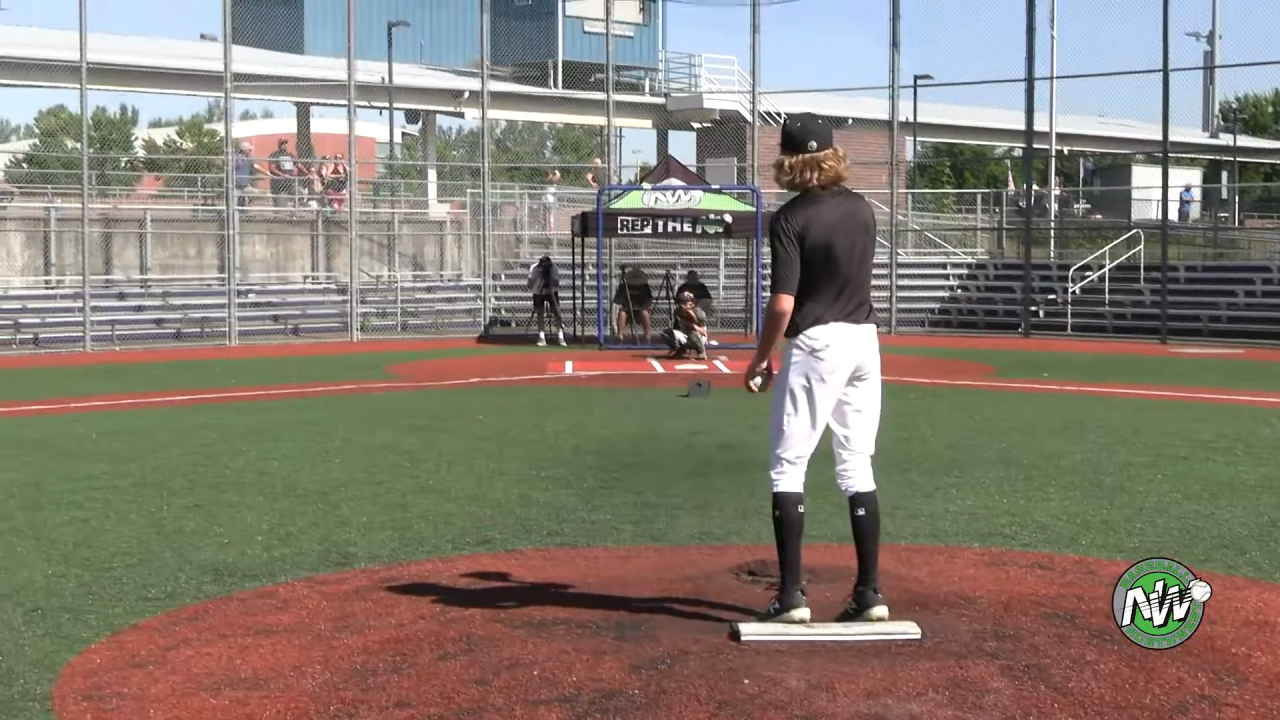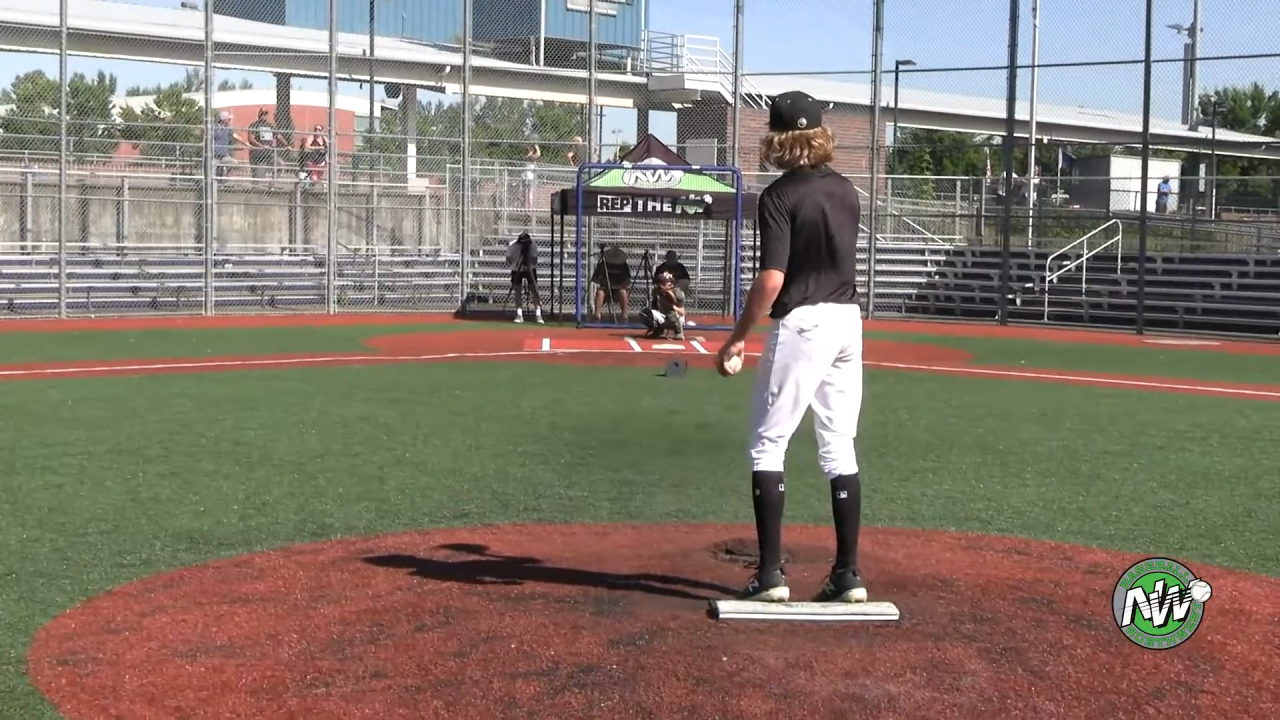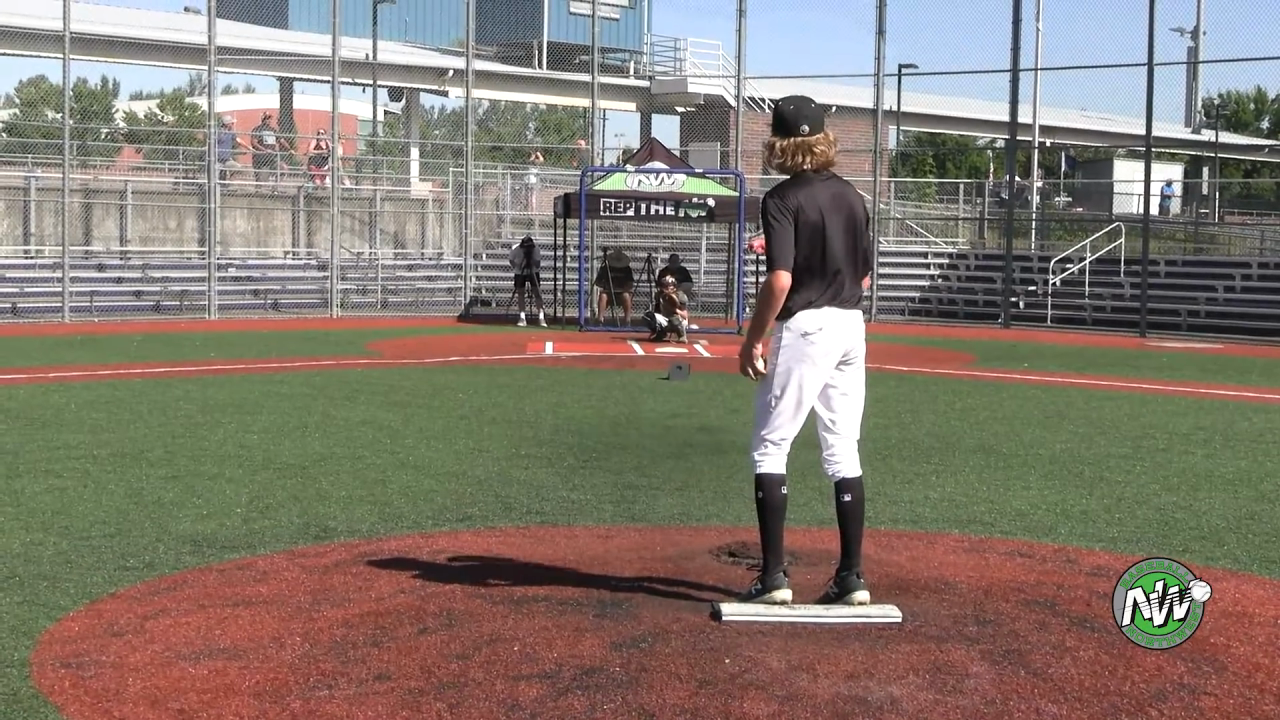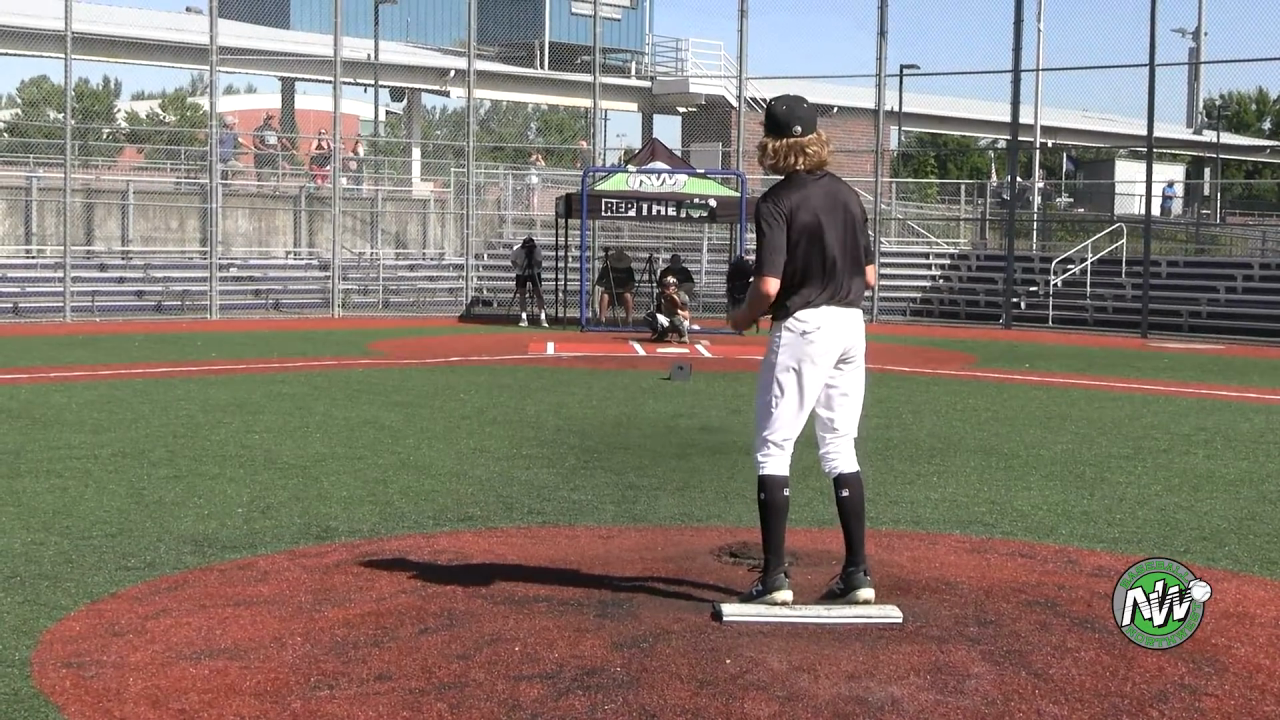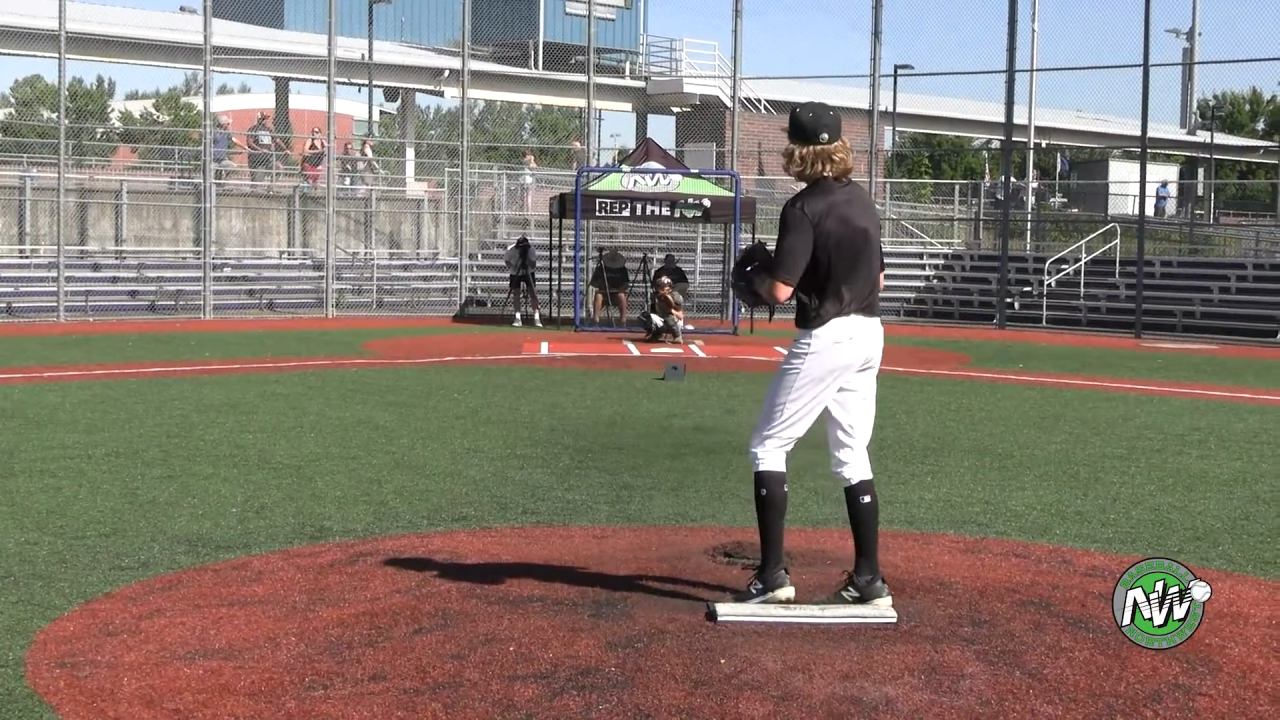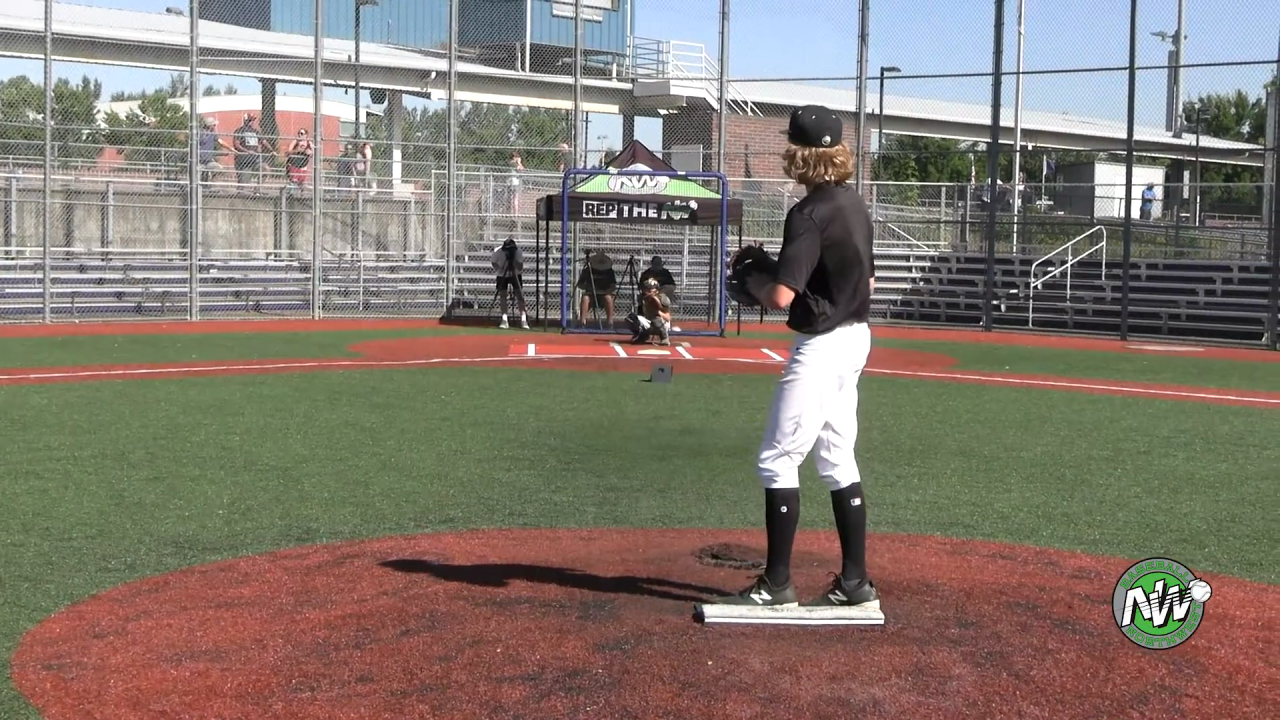
dt=0.4s
person 1, frame 1
left shoulder: (791, 218)
right shoulder: (861, 209)
left elbow: (783, 302)
left wrist: (761, 357)
left hip: (817, 345)
right hip: (864, 340)
left knee: (787, 467)
right knee: (857, 467)
left ankle: (791, 596)
right ankle: (869, 592)
person 1, frame 2
left shoulder: (779, 195)
right shoulder: (846, 192)
left elbow: (772, 278)
left wrist: (736, 337)
left hip: (802, 325)
right hip: (847, 321)
left knee: (768, 446)
right knee: (840, 449)
left ankle: (769, 574)
right ankle: (847, 574)
person 1, frame 3
left shoulder: (782, 198)
right shoulder: (851, 196)
left elbow: (779, 281)
right elbow: (864, 279)
left wrist: (752, 340)
left hip: (804, 329)
right hip: (851, 326)
left knee: (770, 449)
right knee: (843, 452)
left ankle: (773, 576)
right ankle: (851, 576)
person 1, frame 4
left shoulder: (776, 202)
right shoulder: (846, 194)
left elbow: (767, 286)
right elbow: (869, 276)
left wrist: (744, 313)
left hip: (802, 329)
right hip: (851, 325)
left knee: (773, 450)
right knee: (841, 450)
left ankle: (774, 579)
right ankle: (856, 573)
person 1, frame 5
left shoulder: (804, 207)
right shoulder: (862, 200)
left elbow: (780, 290)
left wrist: (756, 276)
left hip: (826, 338)
right hip: (867, 333)
left knee: (767, 447)
right knee: (852, 457)
left ankle: (771, 573)
right ankle: (868, 580)
person 1, frame 6
left shoulder: (809, 213)
right shoulder: (855, 204)
left elbow: (782, 296)
left wrist: (753, 280)
left hip: (821, 345)
right hip: (853, 337)
left knee: (778, 460)
right knee: (838, 460)
left ankle: (777, 584)
right ankle: (855, 582)
